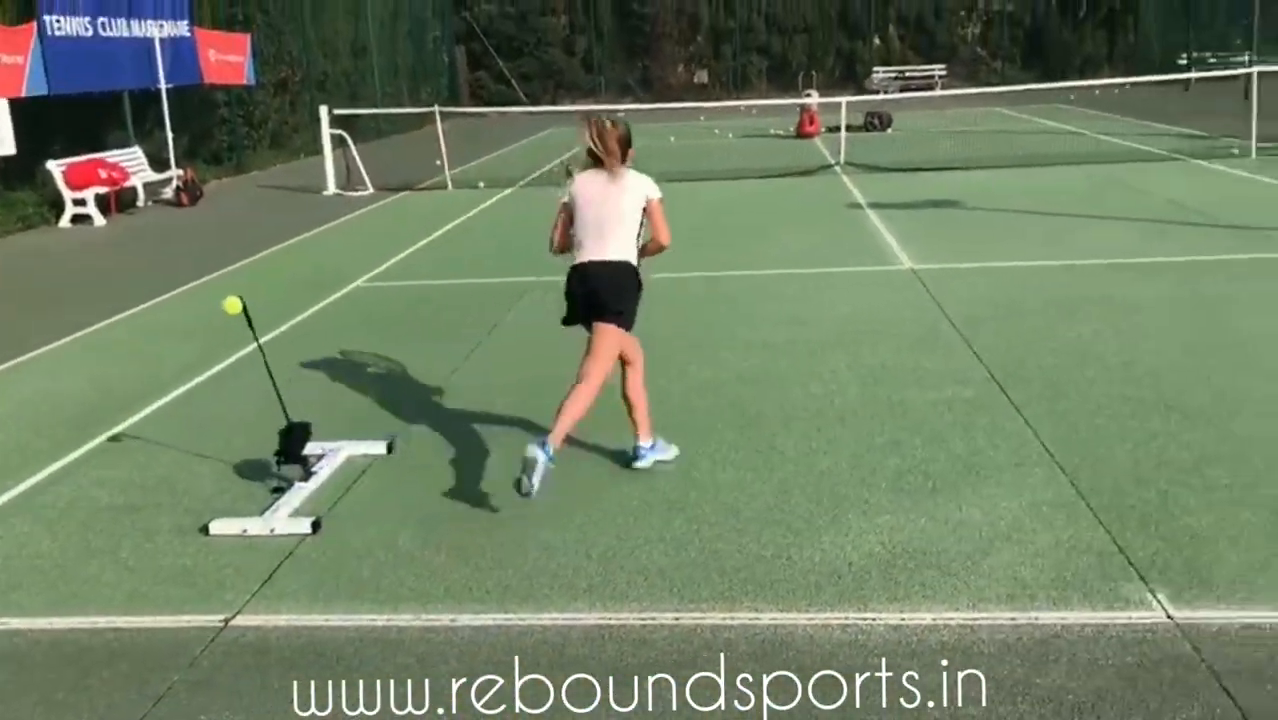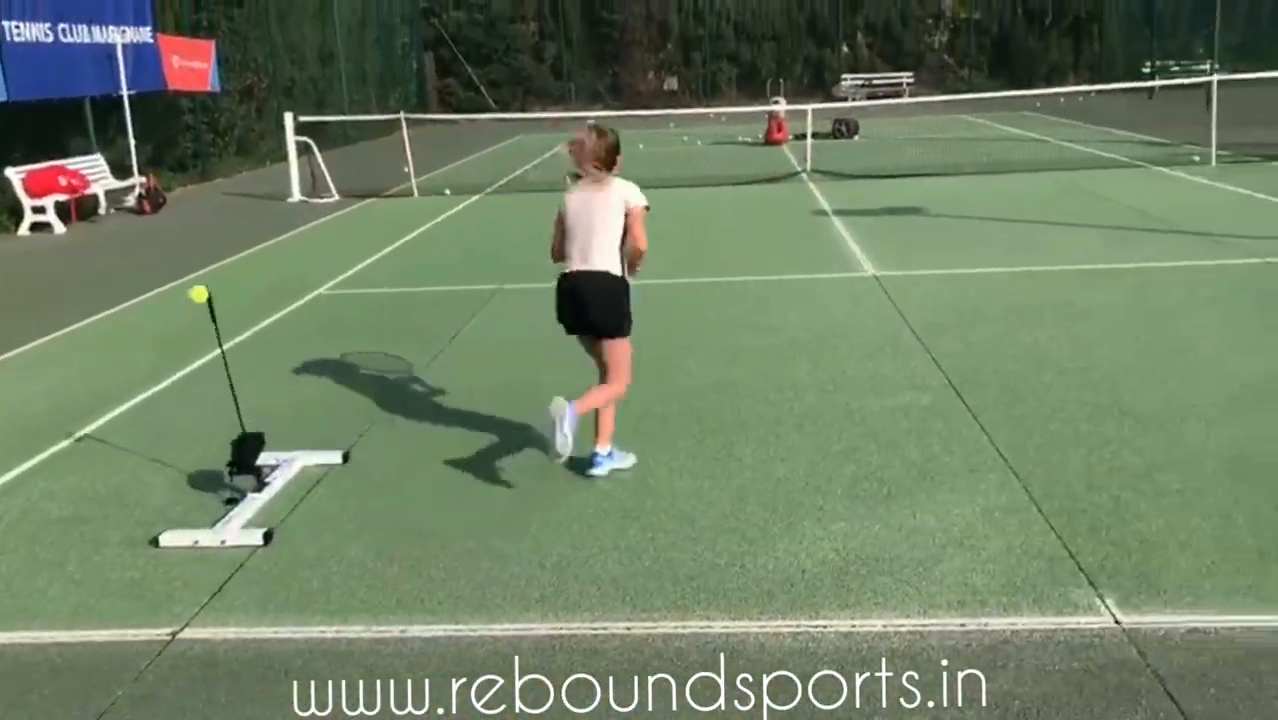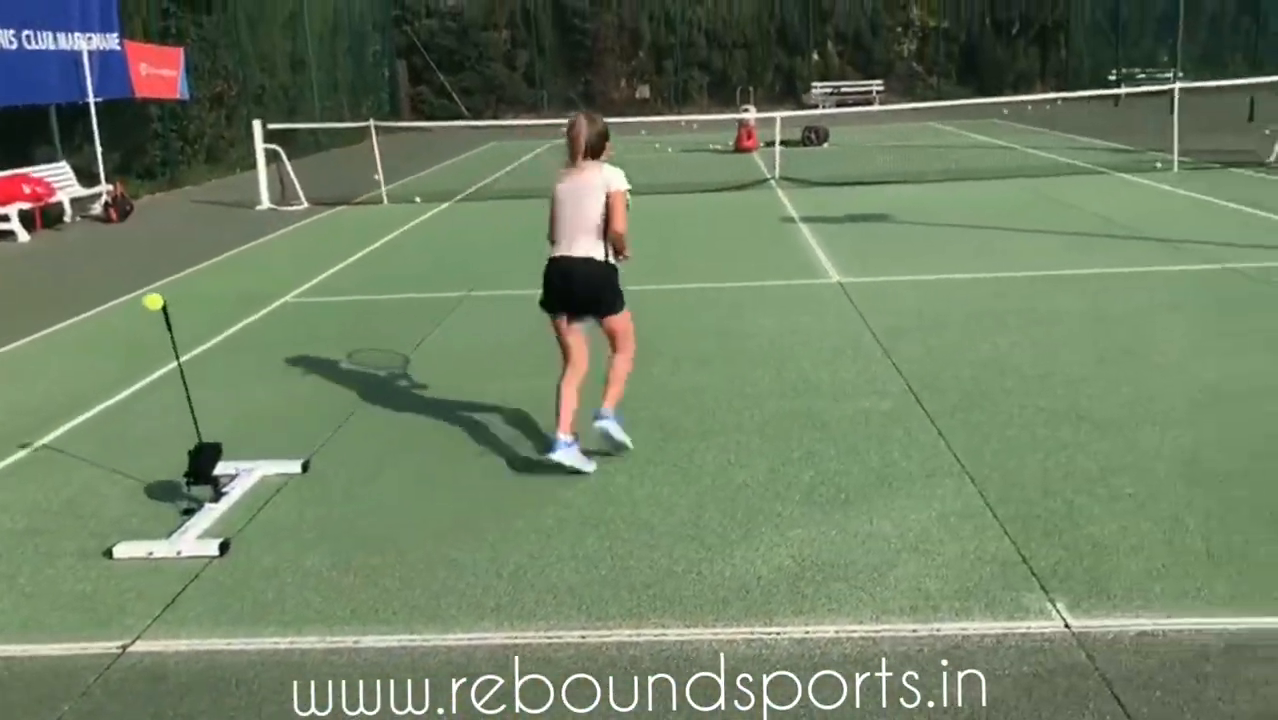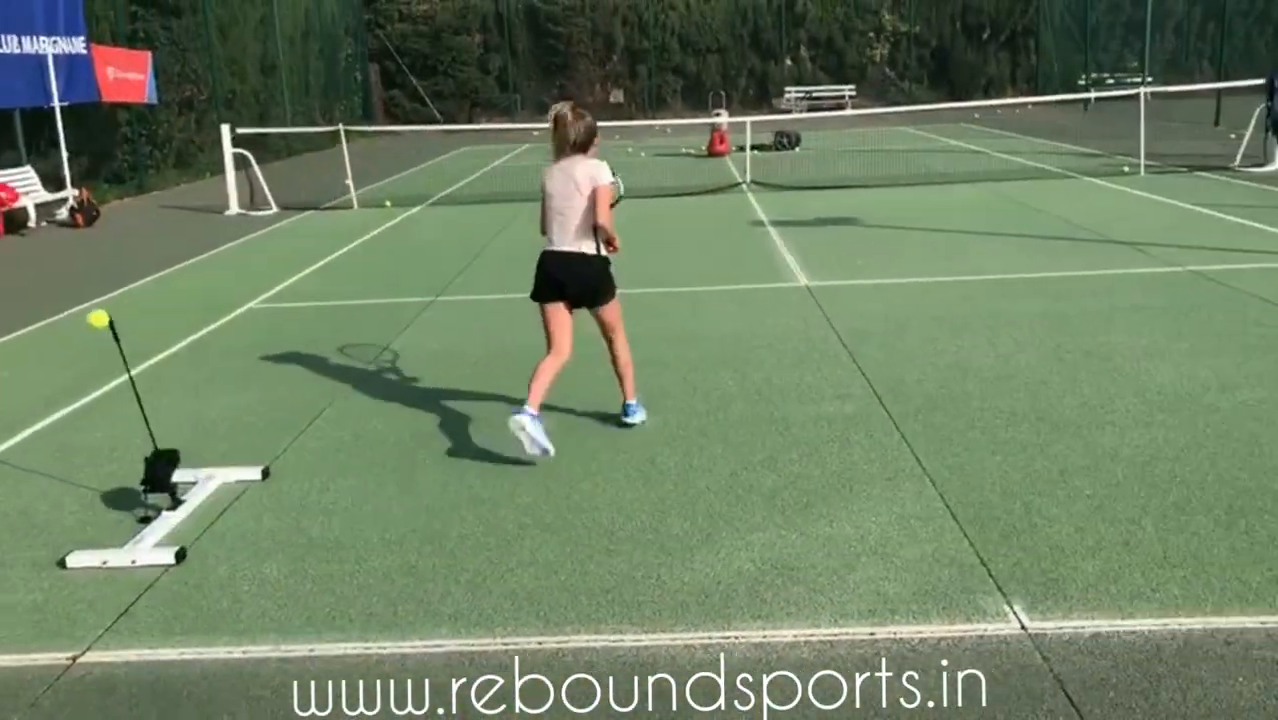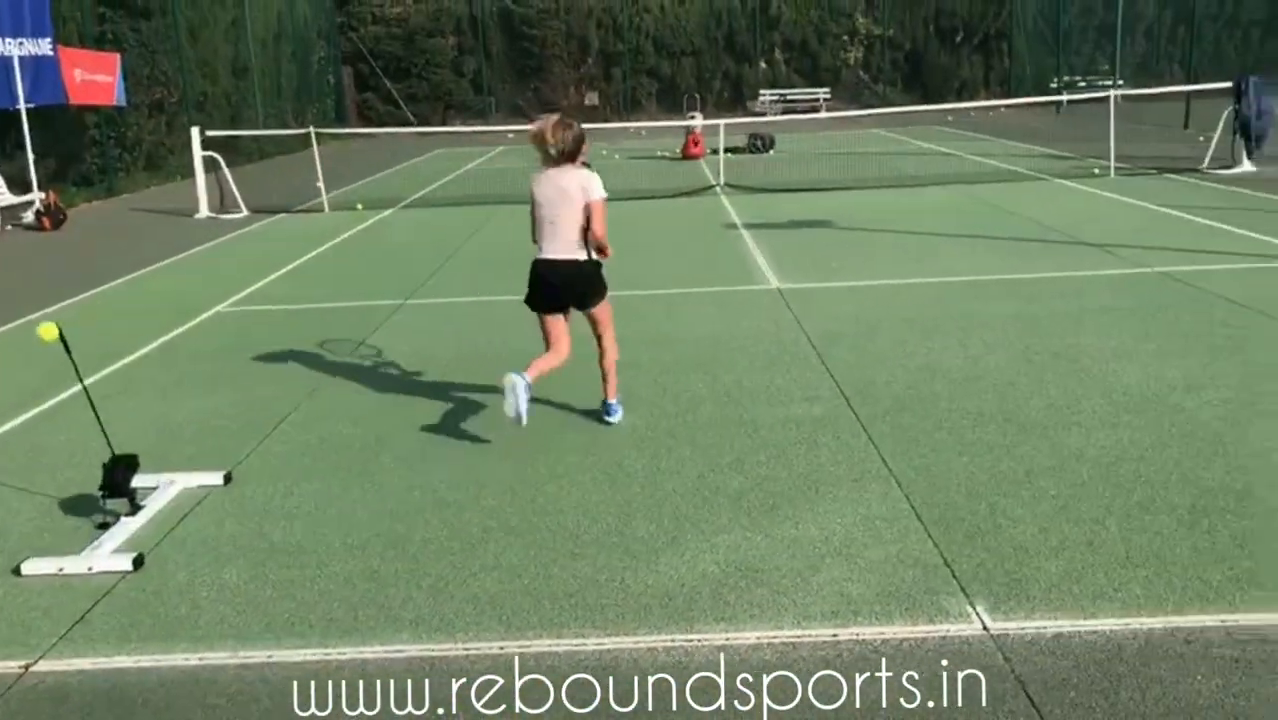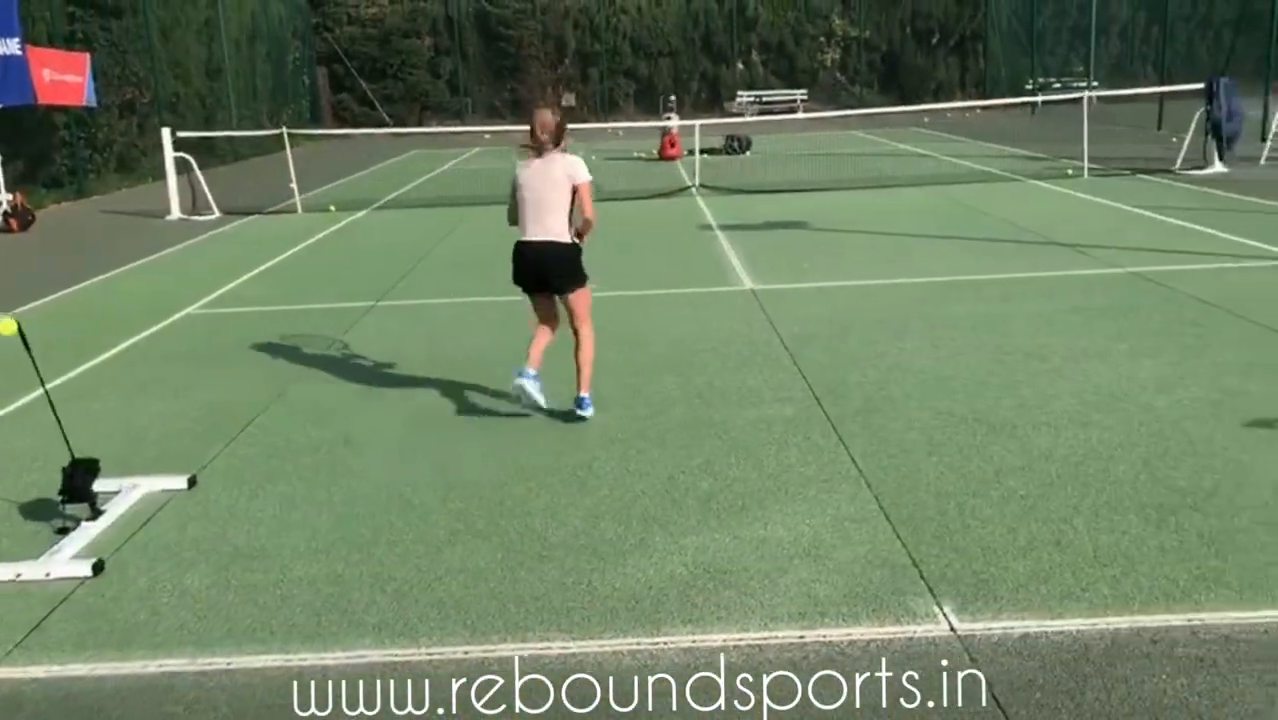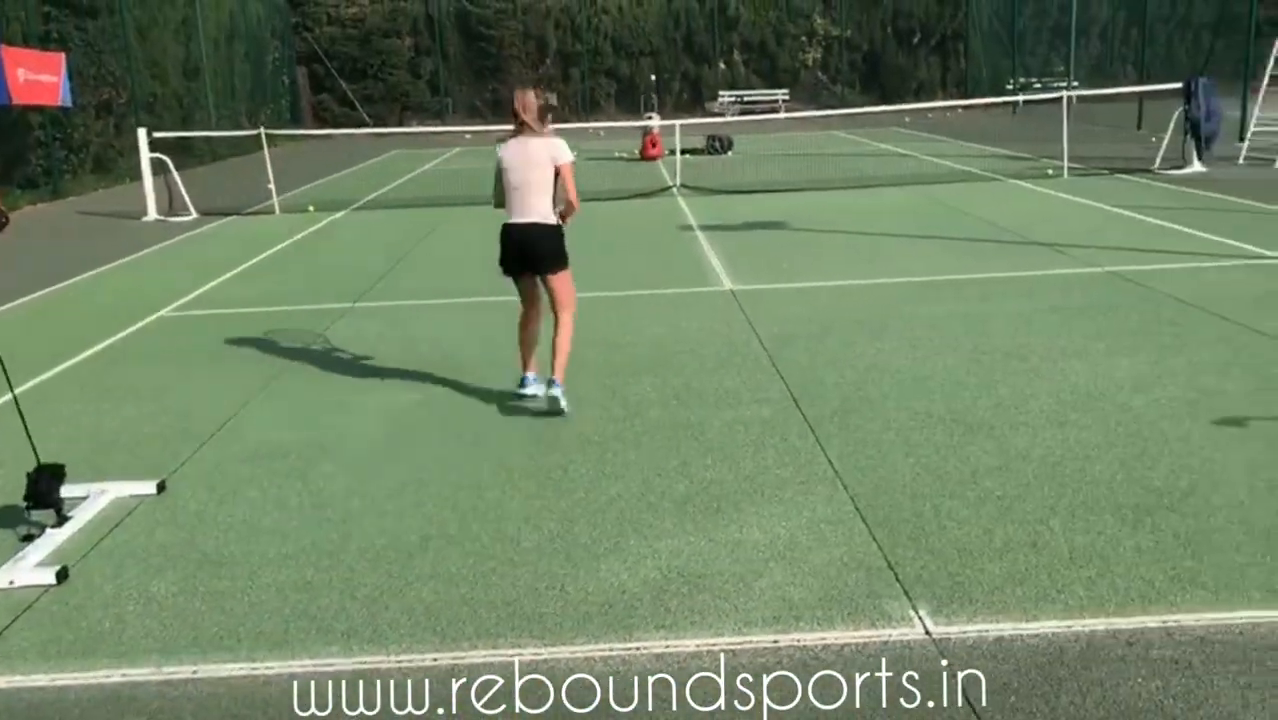
dt=0.1s
person 1, frame 1
left shoulder: (577, 184)
right shoulder: (642, 183)
left elbow: (558, 243)
right elbow: (662, 240)
left hip: (580, 279)
right hip: (617, 280)
left knee: (633, 358)
right knee: (591, 379)
left ankle: (645, 444)
right ankle: (546, 448)
person 1, frame 2
left shoulder: (570, 194)
right shoulder: (628, 191)
left elbow: (556, 253)
right elbow: (639, 246)
right wrist: (632, 264)
left hip: (571, 287)
right hip: (607, 288)
left knee: (609, 370)
right knee: (617, 383)
left ankle: (603, 453)
right ankle: (570, 410)
person 1, frame 3
left shoulder: (563, 180)
right shoulder: (612, 176)
right elbow: (617, 227)
right wrist: (621, 249)
left hip: (556, 273)
right hip: (595, 273)
left knee: (576, 363)
right knee: (623, 348)
left ankle: (563, 442)
right ankle: (606, 415)
person 1, frame 4
left shoulder: (550, 172)
right shoulder: (597, 169)
right elbow: (602, 220)
right wrist: (614, 240)
left hip: (551, 267)
right hip: (588, 267)
left knee: (558, 353)
right knee: (616, 337)
left ankle: (529, 414)
right ankle: (630, 405)
person 1, frame 5
left shoulder: (539, 181)
right shoulder: (589, 180)
left elbow: (538, 232)
right elbow: (598, 235)
right wrist: (605, 248)
left hip: (544, 272)
right hip: (581, 270)
left knee: (558, 351)
right knee: (605, 334)
left ankle: (523, 379)
right ankle: (611, 404)
person 1, frame 6
left shoulder: (523, 168)
right shoulder: (573, 165)
left elbow: (513, 219)
right elbow: (588, 217)
right wrist: (581, 233)
left hip: (526, 253)
right hip: (561, 253)
left knee: (547, 323)
right knee: (582, 326)
left ankle: (528, 373)
right ankle: (583, 398)
person 1, frame 7
left shoulder: (505, 150)
right shoulder: (556, 146)
left elbow: (498, 201)
right elbow: (572, 200)
right wrist: (562, 214)
left hip: (512, 236)
right hip: (545, 234)
left knee: (530, 307)
right knee: (564, 313)
left ankle: (527, 378)
right ankle: (557, 383)
